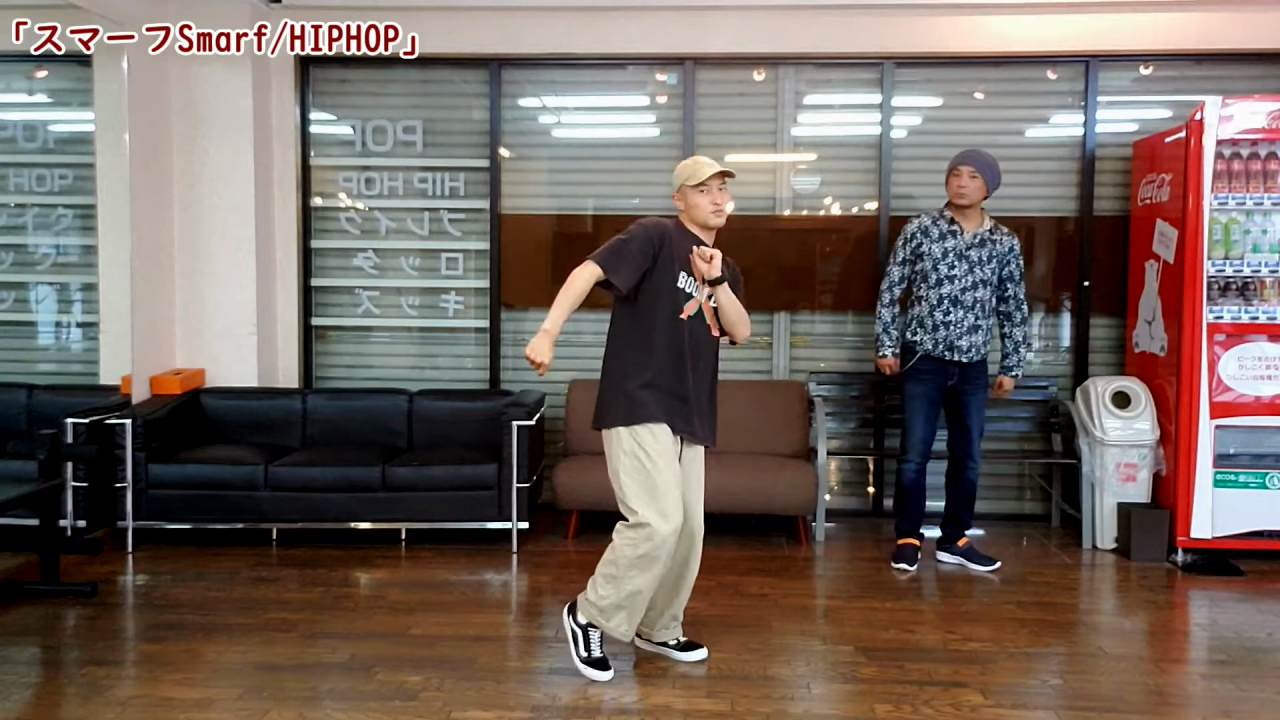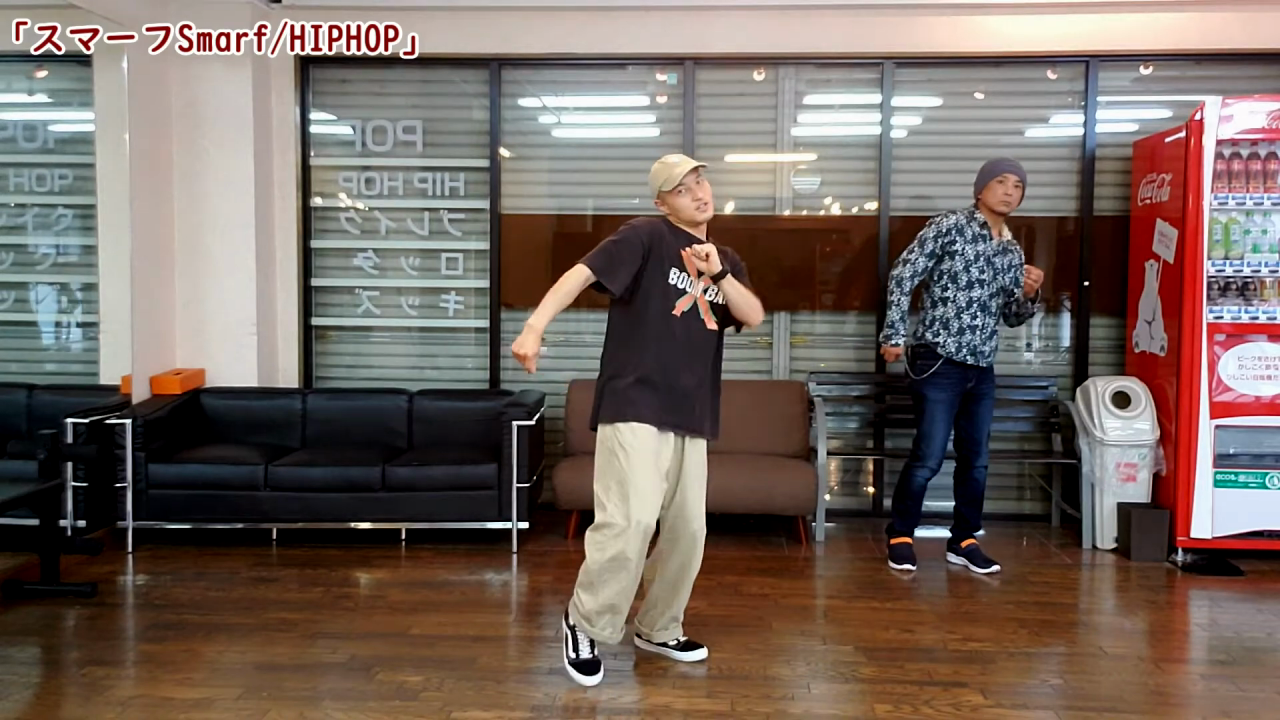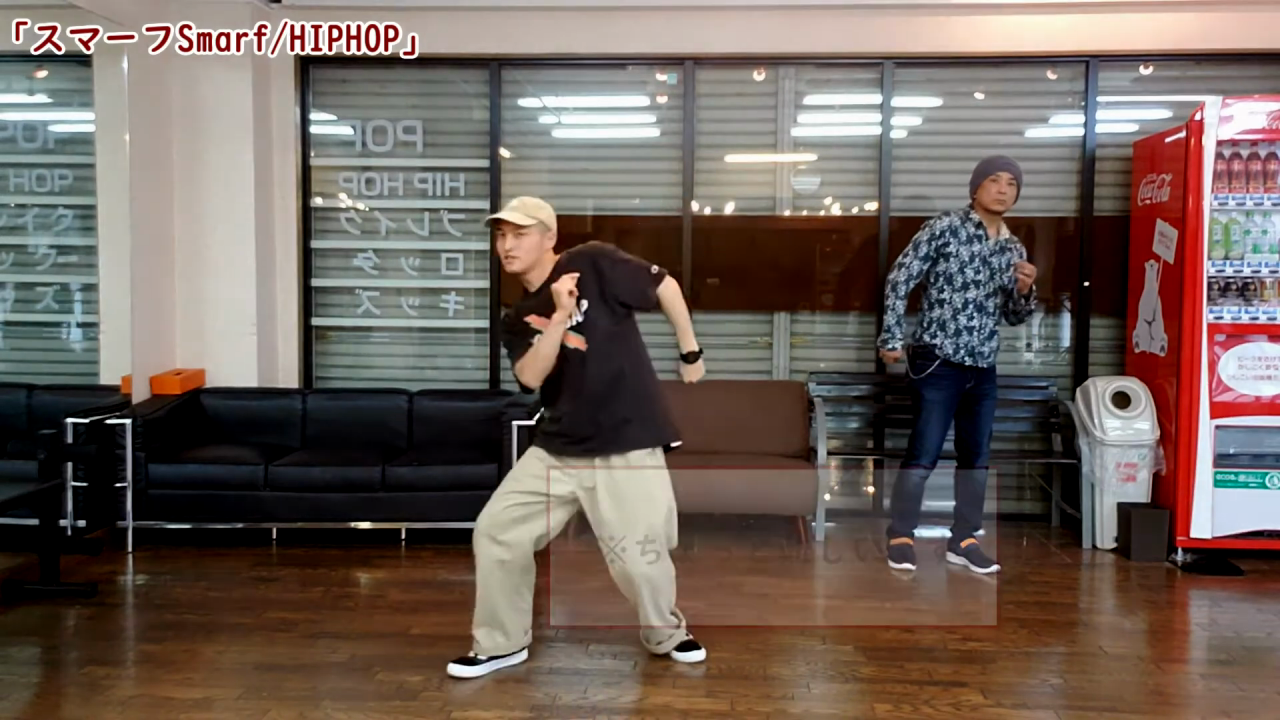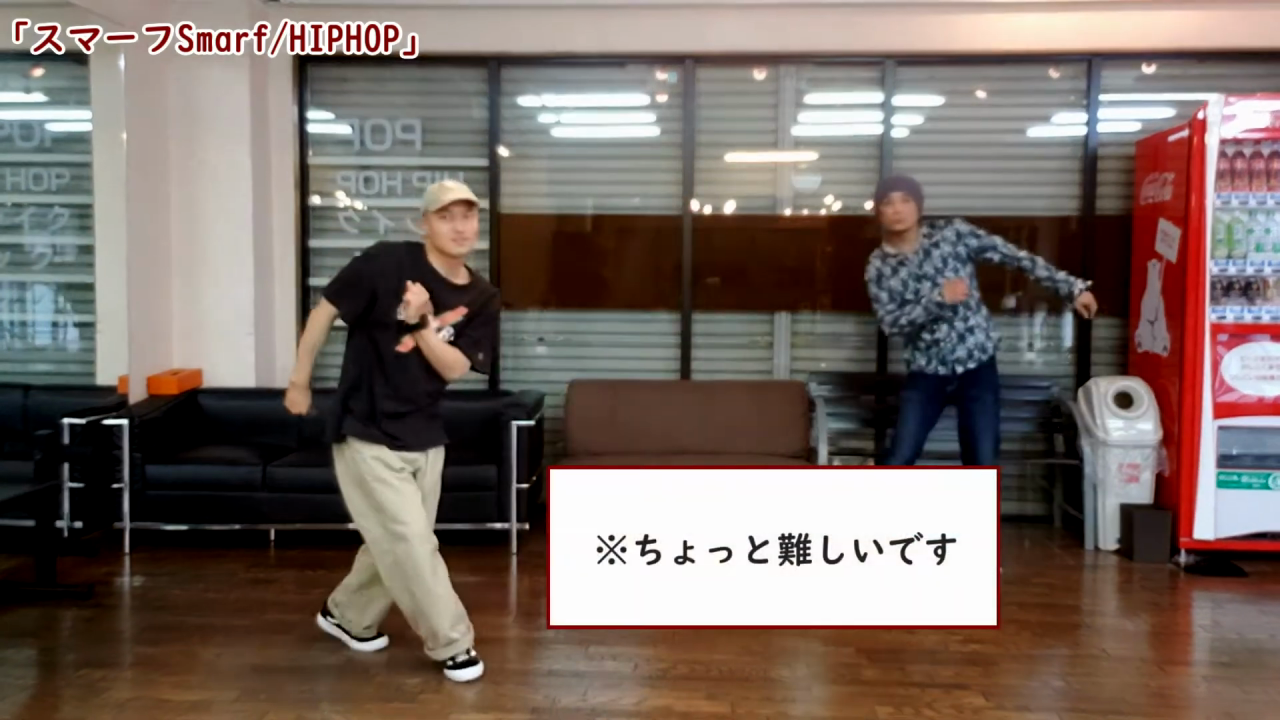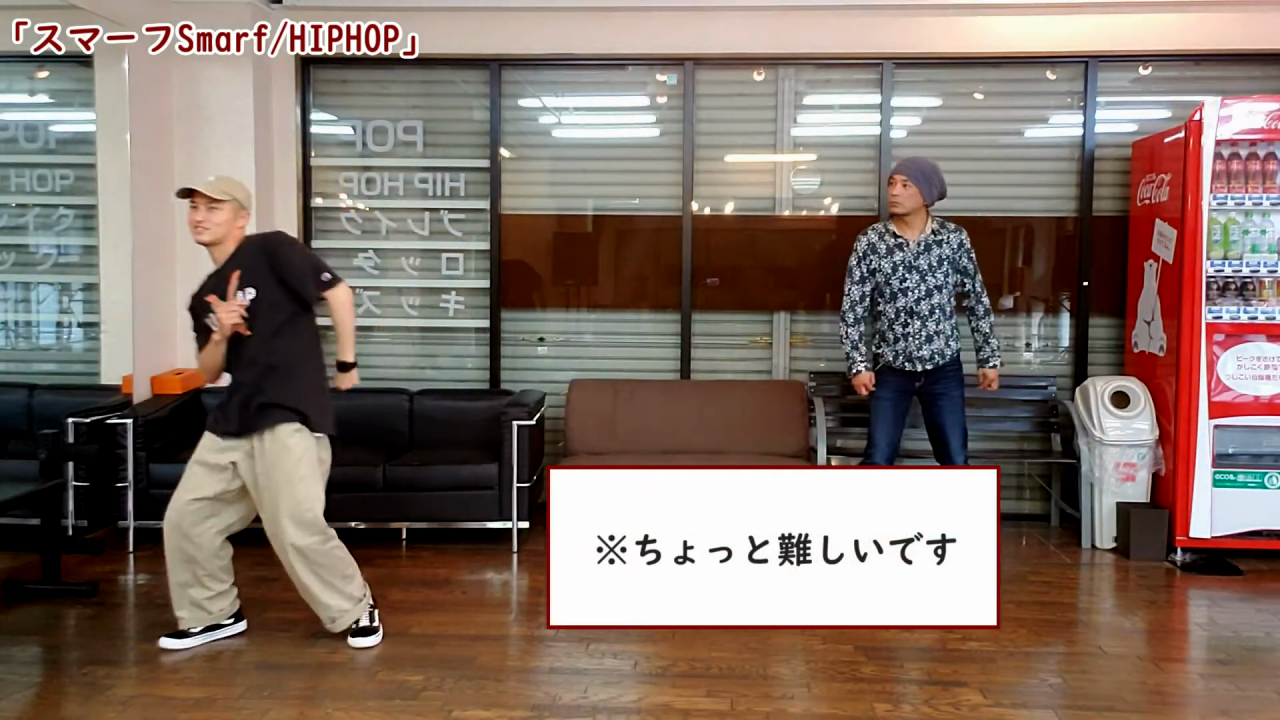
dt=1s
person 1, frame 1
left shoulder: (727, 269)
right shoulder: (655, 236)
left elbow: (741, 332)
right elbow: (588, 271)
left wrist: (716, 281)
right wrist: (548, 332)
left hip: (689, 416)
right hip: (637, 407)
left knee: (687, 529)
right knee: (656, 522)
left ankle: (658, 629)
right ankle: (590, 615)
person 1, frame 2
left shoulder: (723, 259)
right shoulder: (645, 237)
left elbow: (752, 316)
right elbow: (581, 273)
left wrist: (717, 271)
right wrist: (535, 326)
left hip: (690, 415)
right hip: (634, 406)
left knee: (687, 529)
right knee: (630, 519)
left ankle: (659, 630)
right ankle: (585, 629)
person 1, frame 3
left shoulder: (594, 263)
right shoulder: (516, 318)
left elbow: (662, 285)
right elbow: (532, 377)
left wrist: (690, 351)
right wrist: (556, 309)
left hip: (624, 445)
right hip: (556, 448)
left knee: (639, 554)
right knee: (495, 532)
left ankle: (666, 632)
right ankle: (501, 644)
person 1, frame 4
left shoulder: (483, 299)
right shoulder: (386, 262)
left elbow: (453, 368)
right elbow: (326, 309)
left wrist: (421, 323)
right wrist: (299, 377)
left hip: (425, 435)
right hip: (368, 432)
left knee: (402, 544)
right knee: (408, 539)
left ankle: (346, 617)
right ankle: (453, 644)
person 1, frame 5
left shoulder: (271, 250)
right shoulder: (205, 293)
left elbow: (336, 291)
right elbow: (209, 370)
left wrist: (345, 362)
right wrist: (219, 332)
left hip: (289, 418)
right hip: (231, 423)
left knee: (297, 531)
right knee: (186, 517)
left ankle: (357, 607)
right ankle: (212, 615)
person 2, frame 1
left shoulder: (1005, 243)
right shoulder: (920, 229)
left elbow: (1014, 308)
right elbow: (890, 289)
left wrist: (1012, 366)
right wrist: (886, 345)
left hip: (972, 366)
right hip: (923, 360)
left knee: (968, 457)
right knee: (914, 454)
left ankle: (954, 539)
right ankle: (907, 537)
person 2, frame 2
left shoulder: (1013, 252)
right shoulder: (949, 226)
left elbow: (1012, 316)
right elbow: (903, 276)
left wrist: (1030, 296)
right wrist: (894, 334)
left hip: (981, 369)
right hip: (937, 363)
left knee: (976, 460)
right knee: (928, 456)
left ankle: (963, 540)
right ankle: (900, 535)
person 2, frame 3
left shoulder: (1014, 250)
right shoulder: (944, 227)
left elbow: (1014, 316)
right elbow: (900, 279)
left wrist: (1025, 290)
right wrist: (891, 338)
left hip: (983, 369)
right hip: (938, 363)
left knee: (977, 460)
right knee: (924, 457)
left ankle: (963, 539)
right ankle: (900, 535)
person 2, frame 4
left shoulder: (953, 234)
right shoulder: (878, 266)
left elbow: (1016, 258)
right elbow: (890, 323)
left wrist: (1072, 287)
right wrist: (939, 299)
left hip: (976, 368)
right hip: (925, 373)
left knee: (982, 464)
right knee: (898, 461)
person 2, frame 5
left shoulder: (954, 238)
right shoulder: (871, 241)
left elbow: (977, 300)
right elbow: (852, 308)
left wrist: (989, 358)
right wrist: (858, 363)
left hip: (944, 367)
right hip: (892, 368)
left knee: (955, 460)
right knee: (878, 459)
